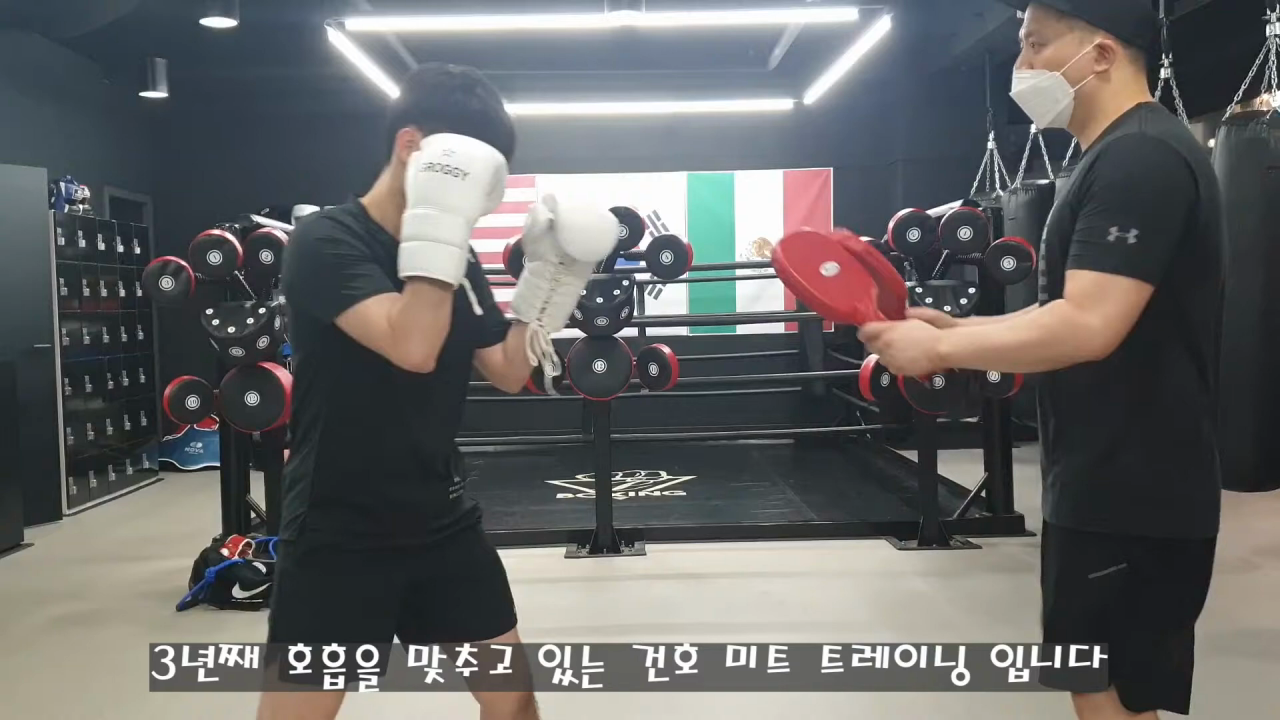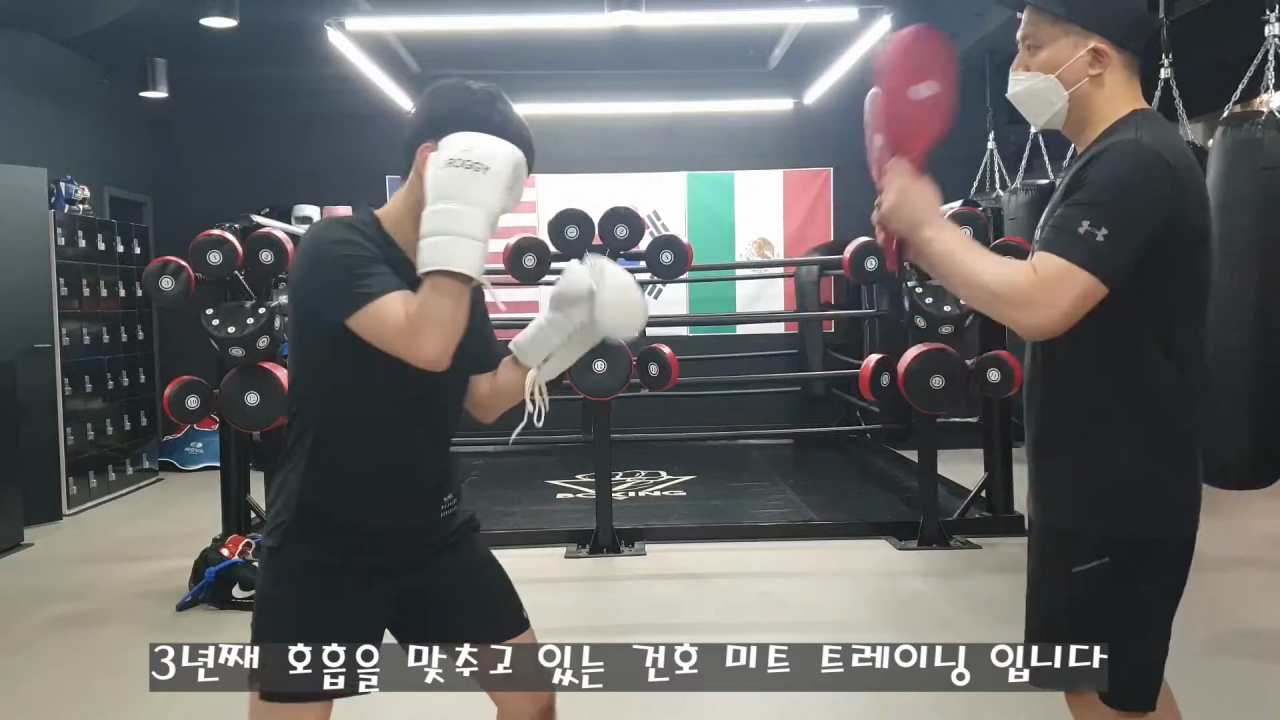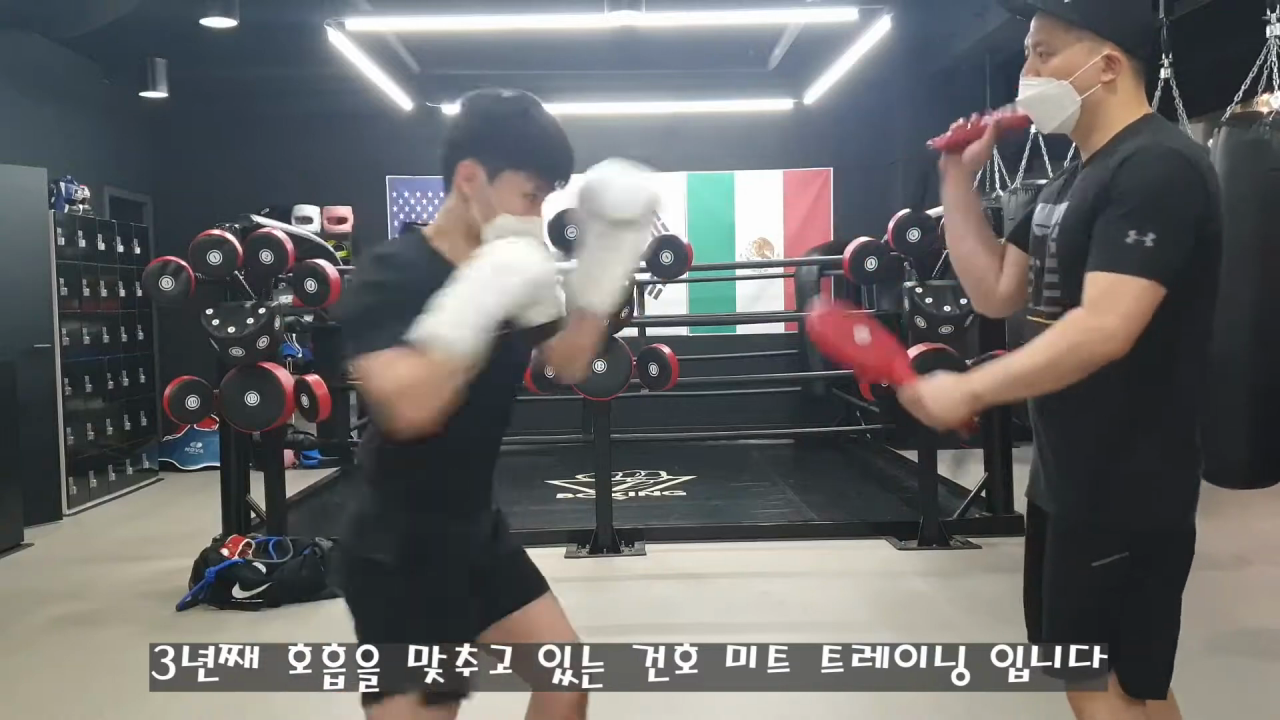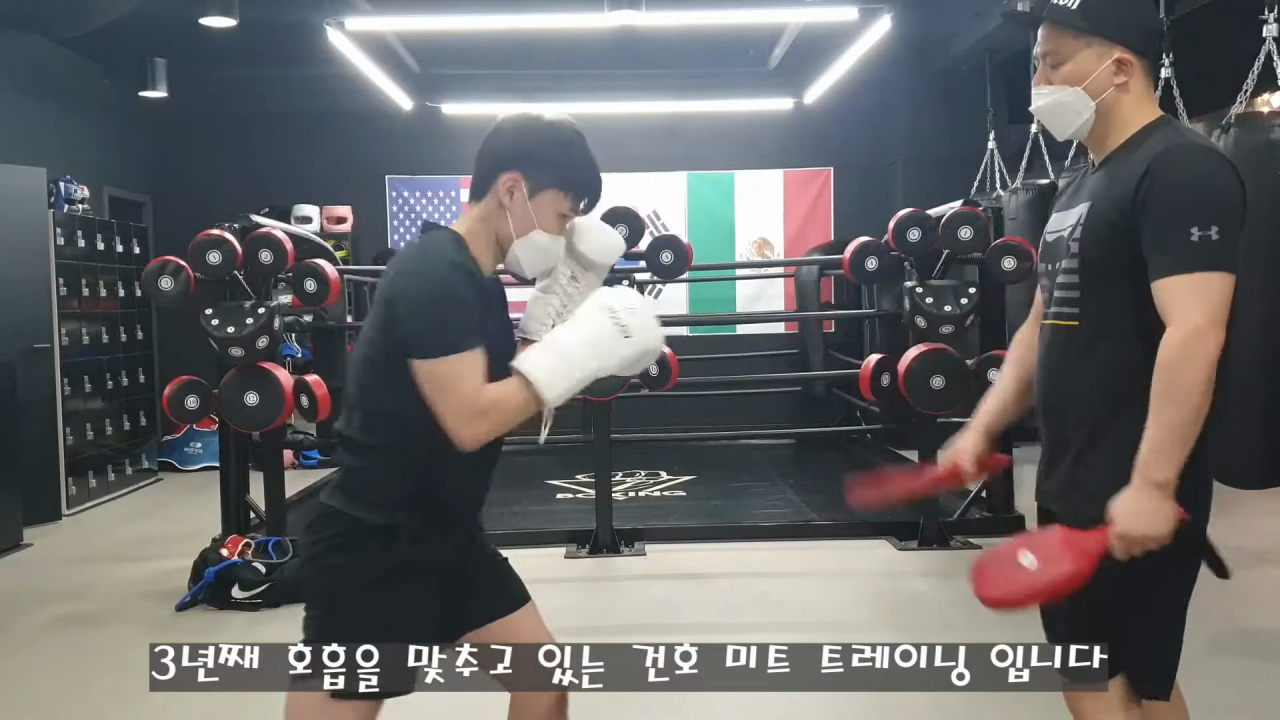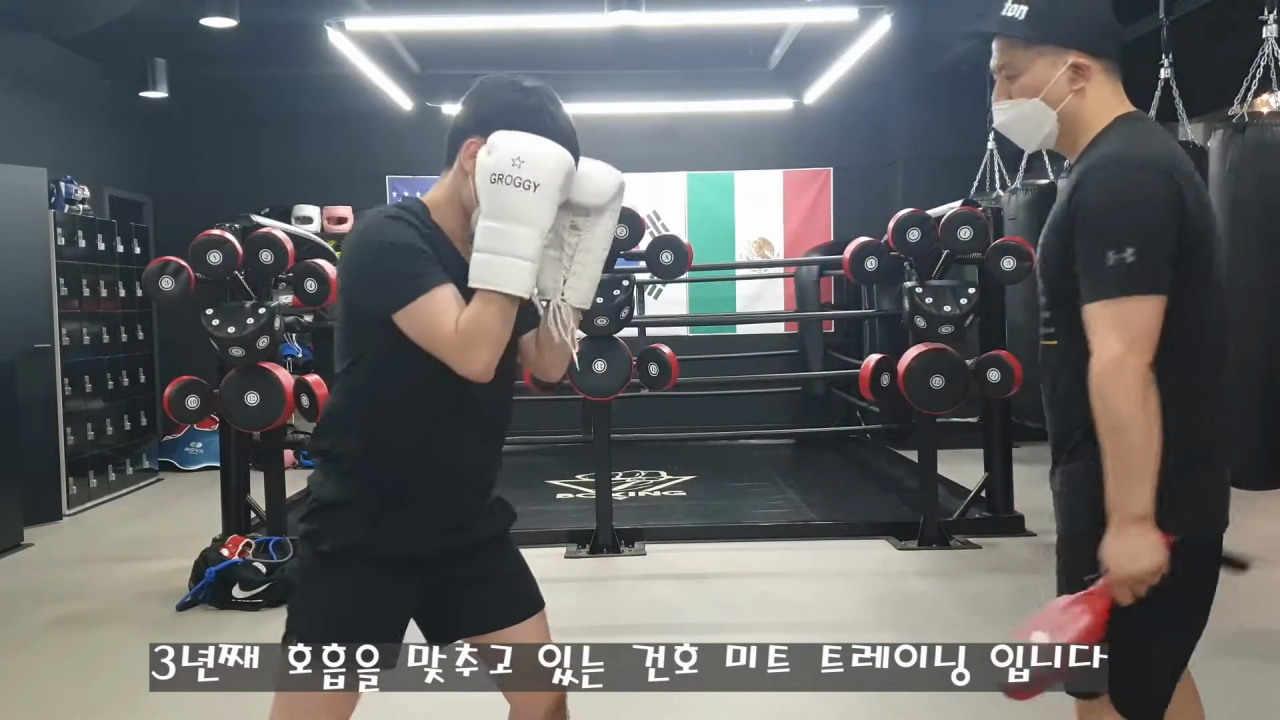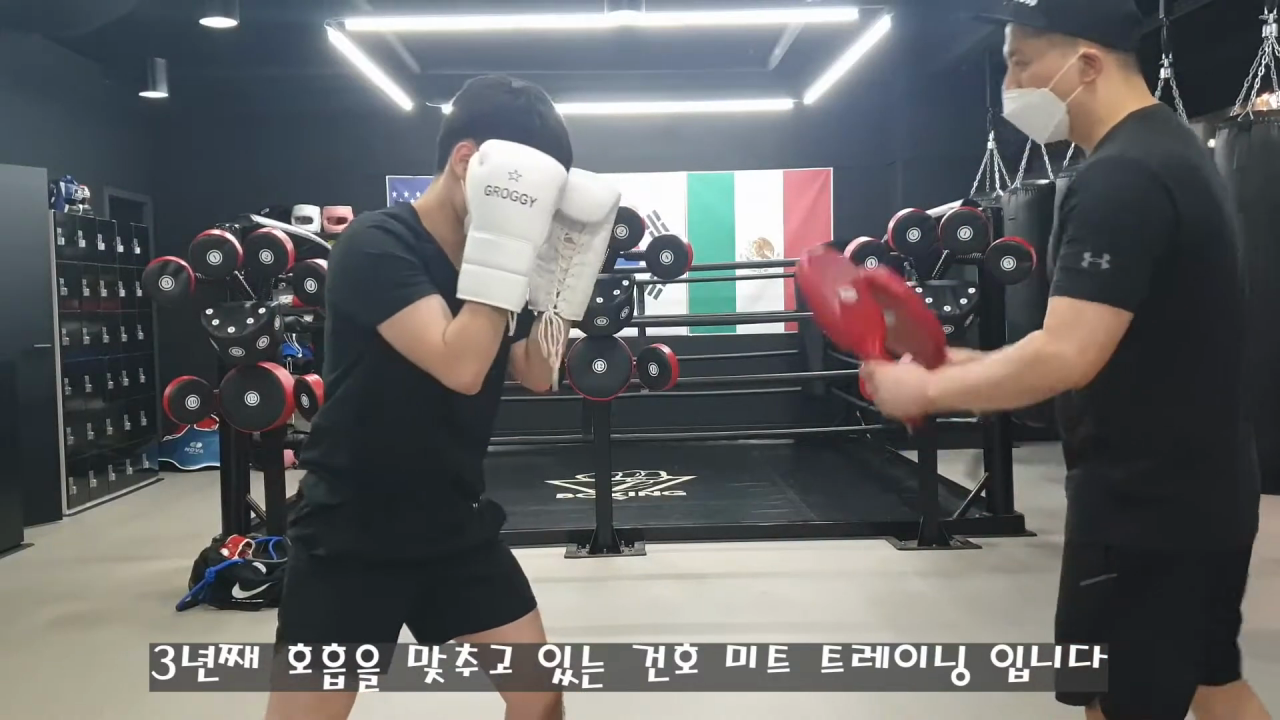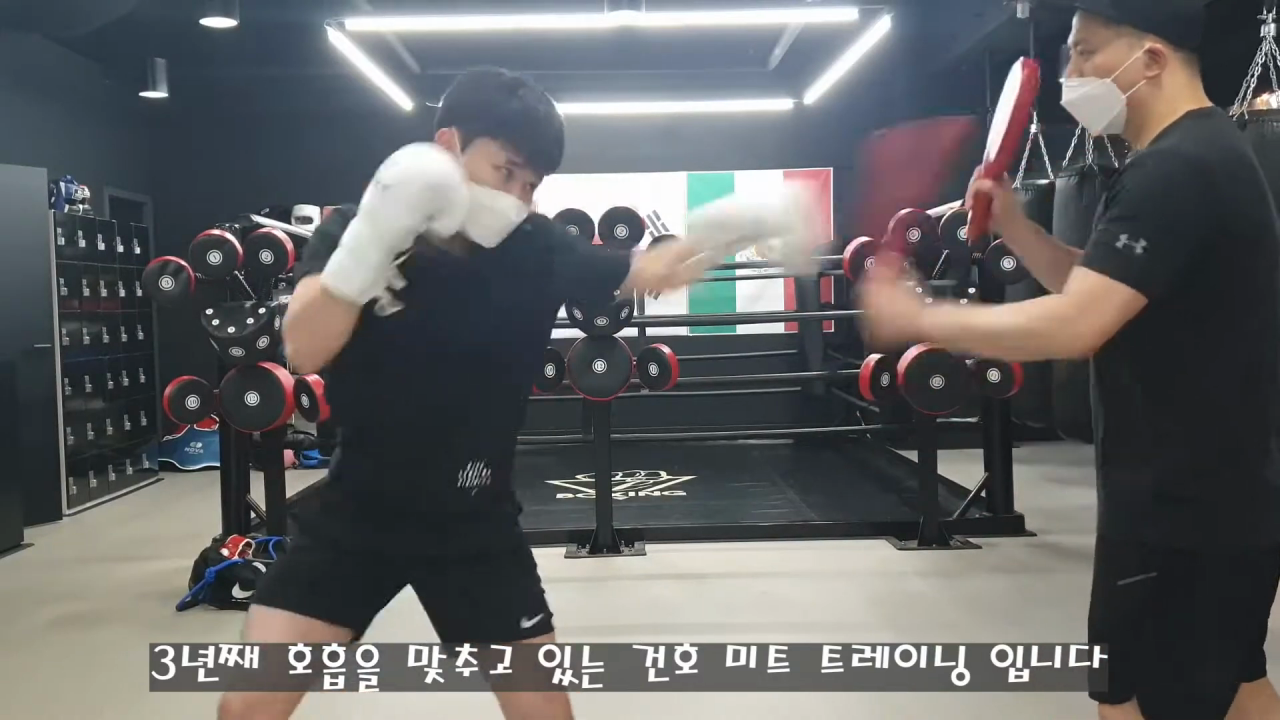
dt=0.4s
person 1, frame 1
left shoulder: (1143, 159)
right shoulder: (1119, 159)
left elbow: (1089, 326)
left wrist: (938, 348)
right wrist: (963, 330)
left hip: (1134, 489)
right hip: (1103, 482)
person 1, frame 2
left shoulder: (1135, 164)
right shoulder: (1108, 163)
left elbow: (1038, 306)
right elbow: (1037, 290)
left wrist: (928, 224)
right wrist: (924, 234)
left hip: (1122, 485)
right hip: (1091, 477)
person 1, frame 3
left shoulder: (1158, 171)
right shoulder: (1076, 176)
left elbow: (1102, 329)
right elbow: (996, 290)
left wrist: (966, 391)
right wrist: (957, 187)
left hip: (1130, 482)
right hip: (1066, 470)
person 1, frame 4
left shoulder: (1181, 170)
right shoulder: (1086, 182)
left elbow: (1196, 336)
left wrist: (1153, 484)
right wrist: (982, 428)
left hip: (1132, 489)
right hip: (1079, 479)
person 1, frame 5
left shoulder: (1114, 179)
right shoulder: (1134, 161)
left elbow: (1123, 363)
left wrist: (1130, 519)
left hip: (1142, 497)
right hip: (1174, 483)
person 1, frame 6
left shoulder: (1122, 178)
right shoulder: (1164, 155)
left elbow: (1068, 356)
left wrist: (925, 389)
right wrist: (982, 362)
left hip: (1145, 499)
right hip: (1199, 487)
person 1, frame 7
left shoulder: (1177, 169)
right shoulder: (1184, 160)
left elbow: (1074, 327)
right elbow: (1091, 289)
left wrist: (920, 317)
right wrist: (1009, 218)
left hip: (1181, 501)
right hip: (1208, 490)
person 2, frame 1
left shoulder: (454, 259)
right shoulder: (326, 240)
left elbow: (509, 372)
right elbow: (413, 347)
left wrist: (552, 274)
right wrist: (442, 221)
left hip: (440, 520)
right hip: (339, 533)
person 2, frame 2
left shoulder: (459, 270)
right shoulder: (334, 249)
left elbow: (482, 399)
right elbow: (428, 346)
left wrist: (565, 329)
right wrist: (459, 227)
left hip: (432, 534)
right hip: (320, 547)
person 2, frame 3
left shoulder: (492, 269)
right shoulder: (386, 277)
left elbow: (569, 362)
right elbow: (410, 407)
left wrist: (605, 254)
right wrist: (478, 300)
left hip: (468, 526)
right hip: (402, 544)
person 2, frame 4
left shoulder: (480, 278)
right shoulder: (432, 274)
left elbow: (513, 388)
right elbow: (470, 422)
left wrist: (580, 305)
right wrist: (581, 349)
left hip: (446, 537)
right hip: (369, 549)
person 2, frame 5
left shoulder: (491, 247)
right shoulder: (387, 238)
left elbow: (548, 366)
right elbow: (472, 356)
left wrist: (579, 241)
right wrist: (516, 232)
left hip: (466, 523)
right hip: (360, 530)
person 2, frame 6
left shoulder: (475, 255)
right shoulder: (374, 246)
left elbow: (536, 372)
right elbow: (460, 367)
right wrist: (506, 244)
left hip: (454, 525)
right hip: (350, 533)
person 2, frame 7
left shoulder: (538, 249)
right shoulder: (351, 231)
left elbow: (659, 270)
right elbow: (304, 351)
left wrist: (734, 219)
right wrist: (374, 235)
left hip: (470, 524)
right hip: (353, 517)
